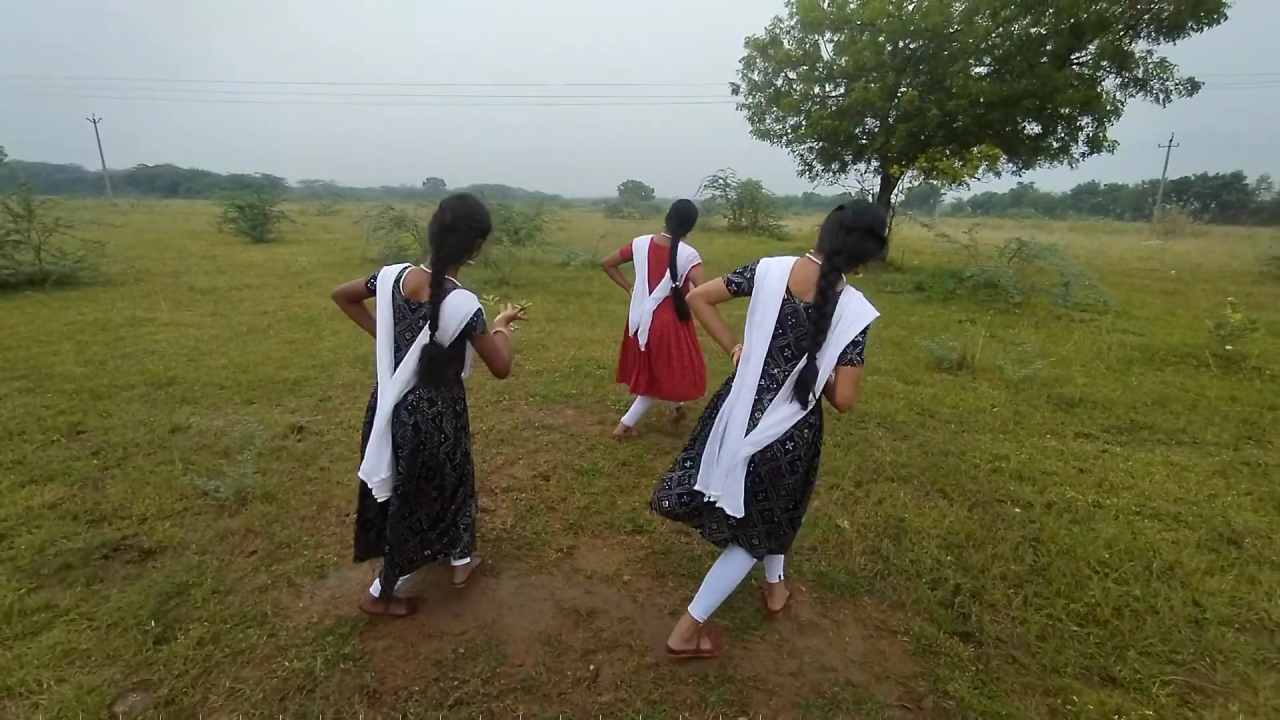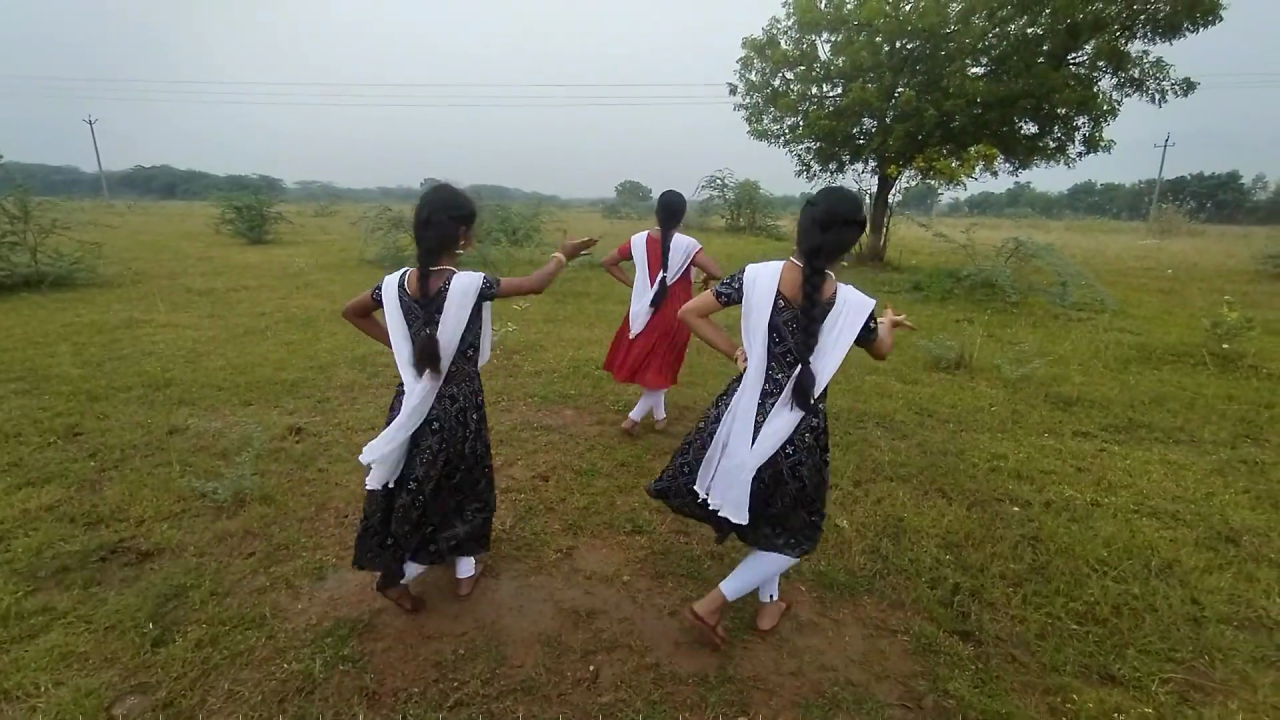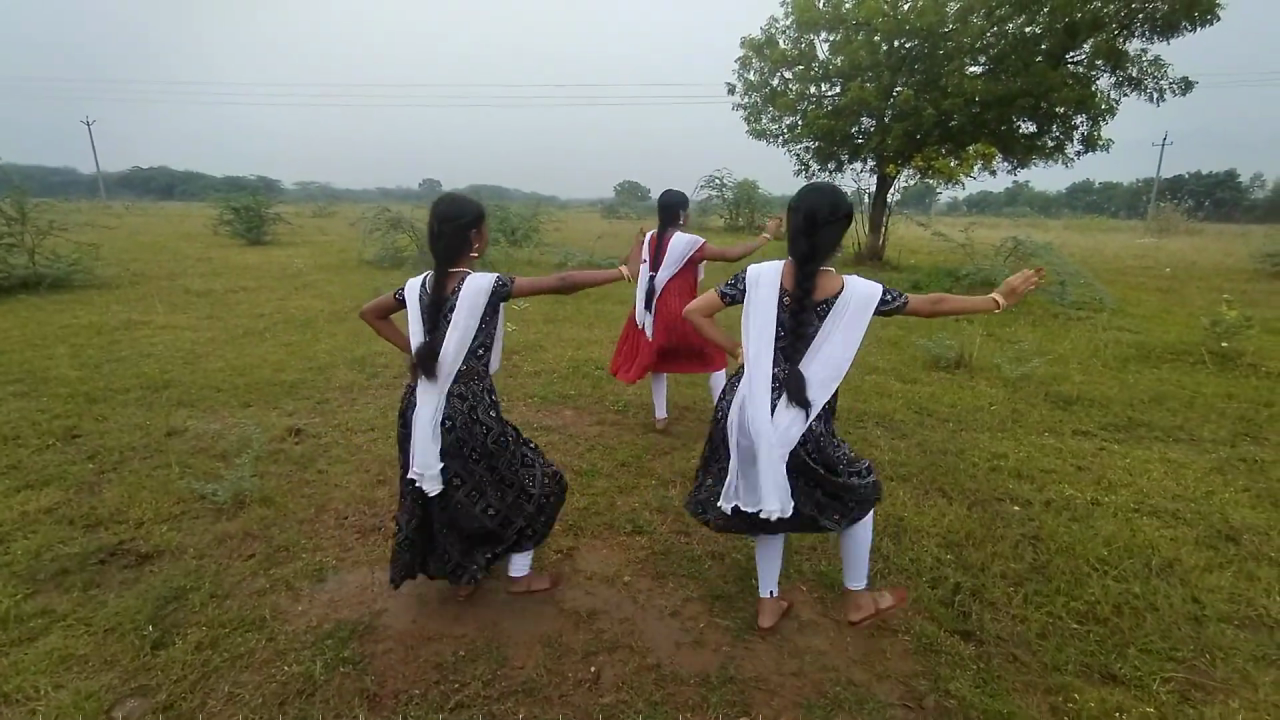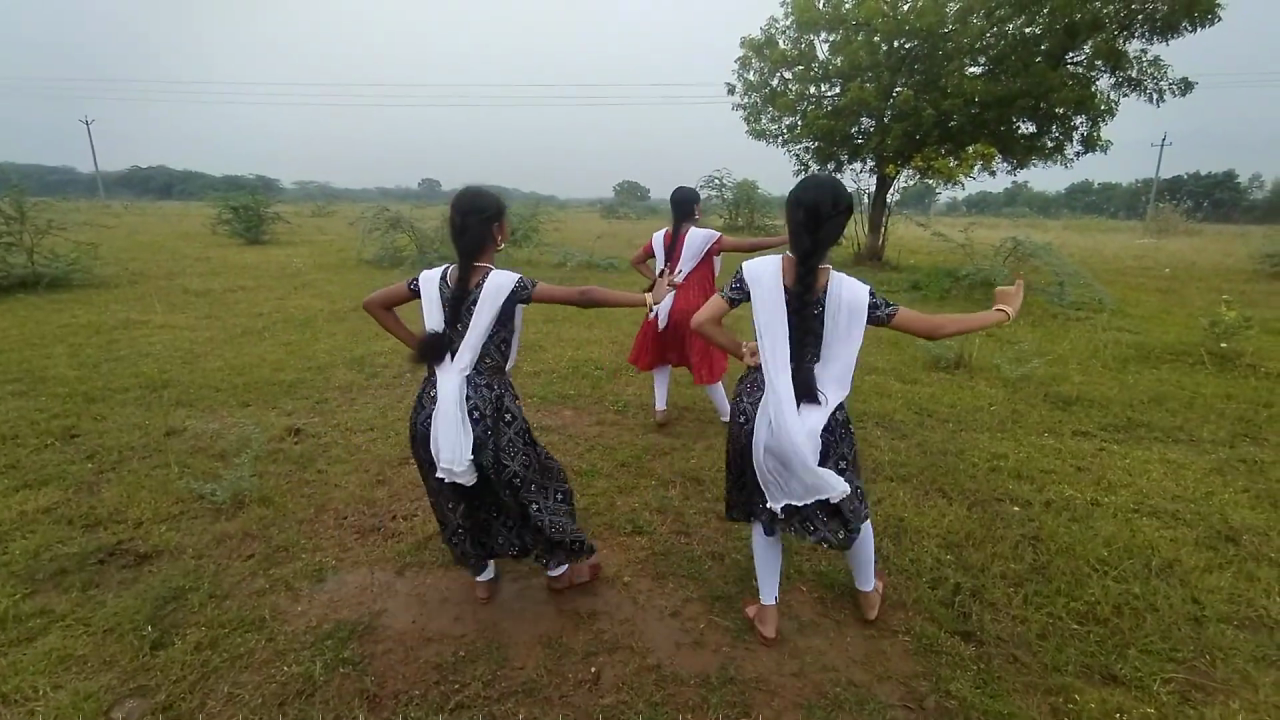
dt=0.2s
person 1, frame 1
left shoulder: (770, 270)
right shoulder: (854, 311)
left elbow: (697, 298)
right elbow: (844, 400)
left wrist: (734, 348)
left hip: (742, 408)
right hip: (790, 428)
left knee: (757, 510)
right knee: (762, 520)
left ankle: (775, 584)
right ankle: (688, 628)
person 1, frame 2
left shoulder: (759, 277)
right shoulder: (854, 304)
left elbow: (689, 313)
right elbow: (881, 350)
left wrist: (737, 353)
right wrist: (888, 324)
left hip: (744, 413)
right hip: (794, 429)
left knee: (765, 510)
right knee: (791, 530)
left ankle: (769, 601)
right ankle: (715, 601)
person 1, frame 3
left shoulder: (759, 276)
right shoulder: (856, 293)
left elbow: (692, 312)
right elbow: (930, 304)
left wrist: (740, 351)
right wrist: (997, 299)
left hip: (744, 411)
right hip: (797, 425)
left knee: (774, 505)
right knee: (856, 494)
left ankle: (768, 602)
right ankle: (856, 598)
person 1, frame 4
left shoulder: (758, 272)
right shoulder: (850, 294)
left elbow: (700, 322)
right elbow: (930, 328)
left wrist: (742, 350)
right wrist: (1001, 313)
left hip: (759, 411)
right hip: (815, 419)
left knee: (767, 505)
right knee: (843, 505)
left ankle: (767, 610)
right ankle: (868, 595)
person 2, frame 1
left shoulder: (393, 276)
right shoulder: (464, 305)
left elbow: (342, 296)
right elbow: (502, 368)
right wrist: (502, 325)
left hip: (392, 406)
right hip: (434, 414)
left knee: (403, 492)
right knee: (431, 494)
left ankle: (460, 559)
right ankle: (381, 593)
person 2, frame 2
left shoulder: (396, 283)
right shoulder: (470, 286)
left elbow: (351, 313)
right elbow: (536, 283)
right wrist: (562, 255)
left hip: (413, 403)
right hip: (456, 408)
left knee: (413, 490)
right knee: (463, 491)
left ankle: (463, 570)
right ankle: (395, 578)
person 2, frame 3
left shoulder: (418, 287)
right shoulder: (485, 287)
left elbow: (369, 313)
right elbow: (560, 284)
right wrist: (623, 272)
left hip: (421, 408)
right hip: (467, 409)
left knee: (441, 493)
right knee: (532, 484)
left ankle: (465, 572)
right ankle: (520, 573)
person 2, frame 4
left shoulder: (434, 279)
right shoulder: (505, 284)
left elbow: (373, 303)
right elbow: (581, 297)
left wrist: (418, 345)
right wrist: (648, 298)
left hip: (436, 406)
right hip: (486, 404)
left knee: (464, 491)
right knee: (532, 481)
left ankle: (483, 577)
right ankle: (560, 570)
person 3, frame 1
left shoulder: (641, 244)
right shoulder: (689, 255)
left elbow: (607, 264)
left wrist: (629, 288)
left hip: (641, 318)
right hip: (669, 322)
left knee: (649, 372)
right knee: (662, 375)
left ankle: (677, 404)
right ankle: (626, 423)
person 3, frame 2
left shoulder: (639, 240)
right shoulder: (686, 245)
left elbow: (608, 263)
right elbow: (717, 273)
right wrist: (706, 279)
left hip: (643, 311)
right hip: (672, 315)
left knee: (646, 364)
right knee: (660, 370)
left ankle: (659, 416)
right ankle: (634, 417)
person 3, frame 3
left shoulder: (648, 240)
right shoulder: (689, 243)
left elbow: (634, 268)
right elbow: (733, 254)
right wrist: (766, 236)
left hip: (652, 311)
right hip: (678, 313)
left knee: (659, 363)
right knee: (714, 358)
left ankle: (660, 417)
person 3, frame 4
left shoulder: (659, 237)
right shoulder: (705, 238)
left elbow: (637, 261)
right elbow: (749, 244)
right wrist: (788, 238)
left hip: (667, 308)
right hip: (695, 309)
left knee: (663, 357)
right knee: (705, 364)
left ankle: (660, 408)
right ankle: (728, 417)
